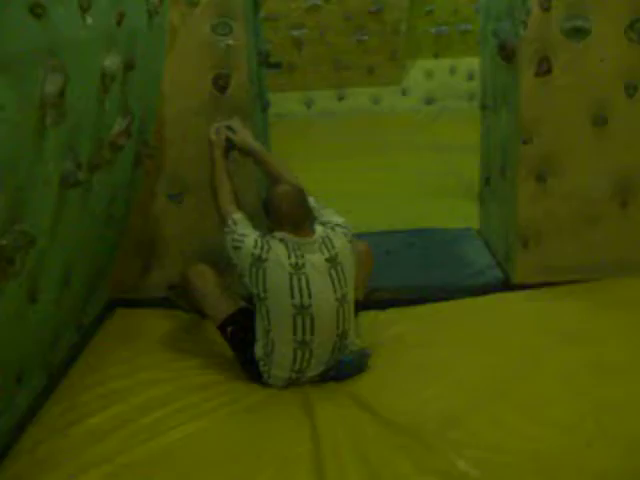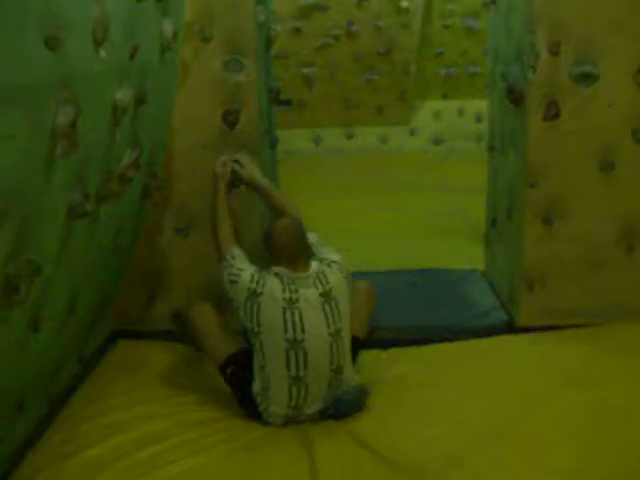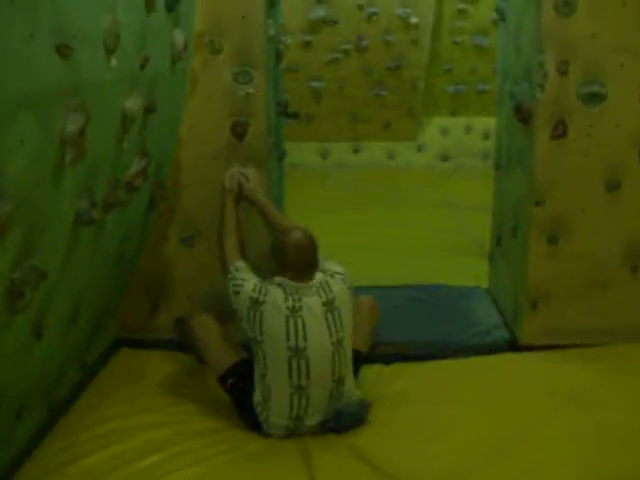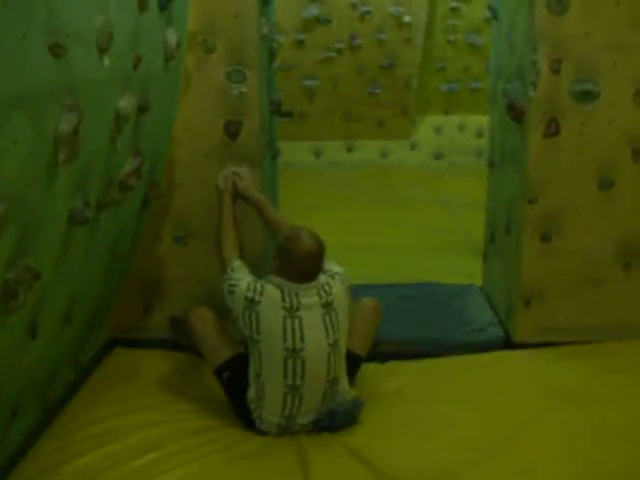
dt=0.2s
person 1, frame 1
left shoulder: (259, 254)
right shoulder: (339, 237)
left elbow: (228, 207)
right elbow: (296, 191)
left wrist: (217, 152)
right wrist: (254, 148)
left hip: (274, 373)
right hip: (337, 361)
left knee: (197, 273)
right knee: (362, 250)
person 1, frame 2
left shoulder: (254, 289)
right shoulder: (336, 273)
left elbow: (227, 244)
right elbow: (298, 226)
left wrist: (221, 187)
right wrist: (259, 182)
left hip: (273, 412)
right hip: (337, 398)
left knee: (198, 313)
right knee: (363, 289)
person 1, frame 3
left shoulder: (257, 298)
right shoulder: (338, 285)
left elbow: (232, 257)
right elbow: (301, 240)
left wrist: (229, 201)
right wrist: (258, 199)
left hip: (274, 423)
right hip: (337, 410)
left knee: (199, 322)
right knee: (367, 303)
person 1, frame 4
left shoulder: (254, 297)
right shoulder: (337, 286)
left elbow: (230, 256)
right elbow: (298, 243)
left wrist: (226, 199)
right wrist: (255, 196)
left hip: (268, 421)
right hip: (330, 411)
left knee: (198, 315)
right knee: (370, 305)
